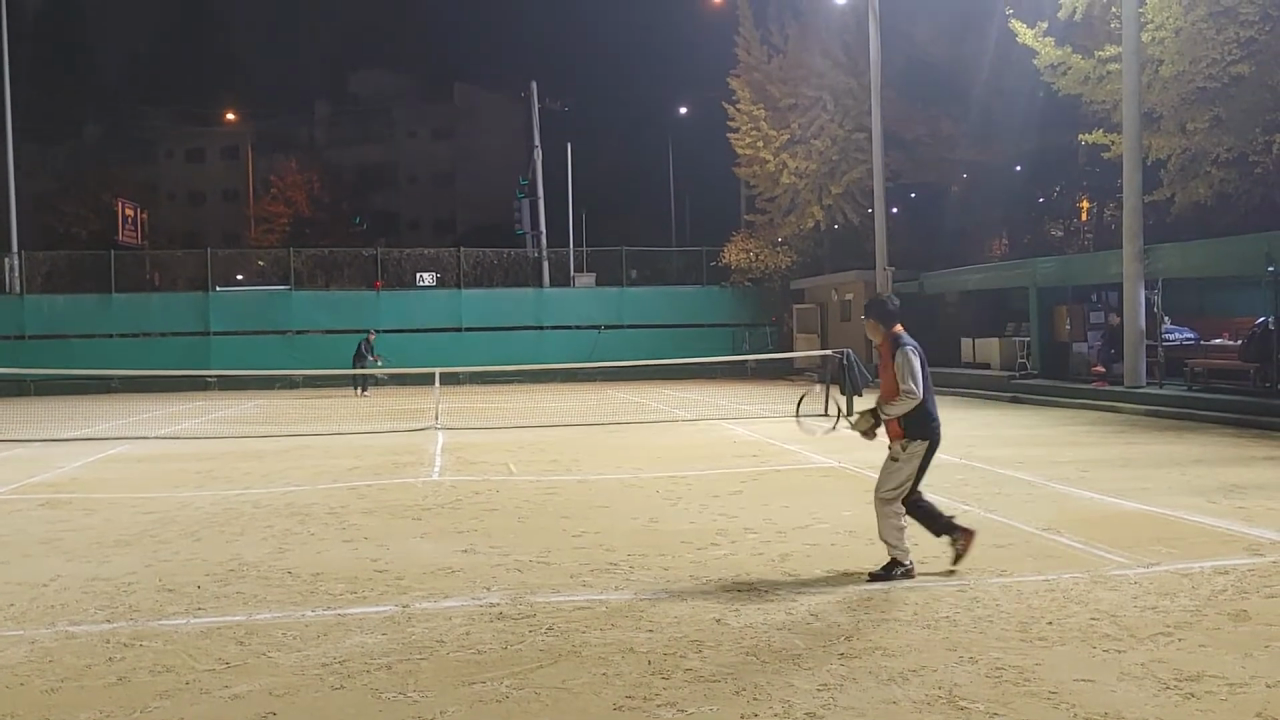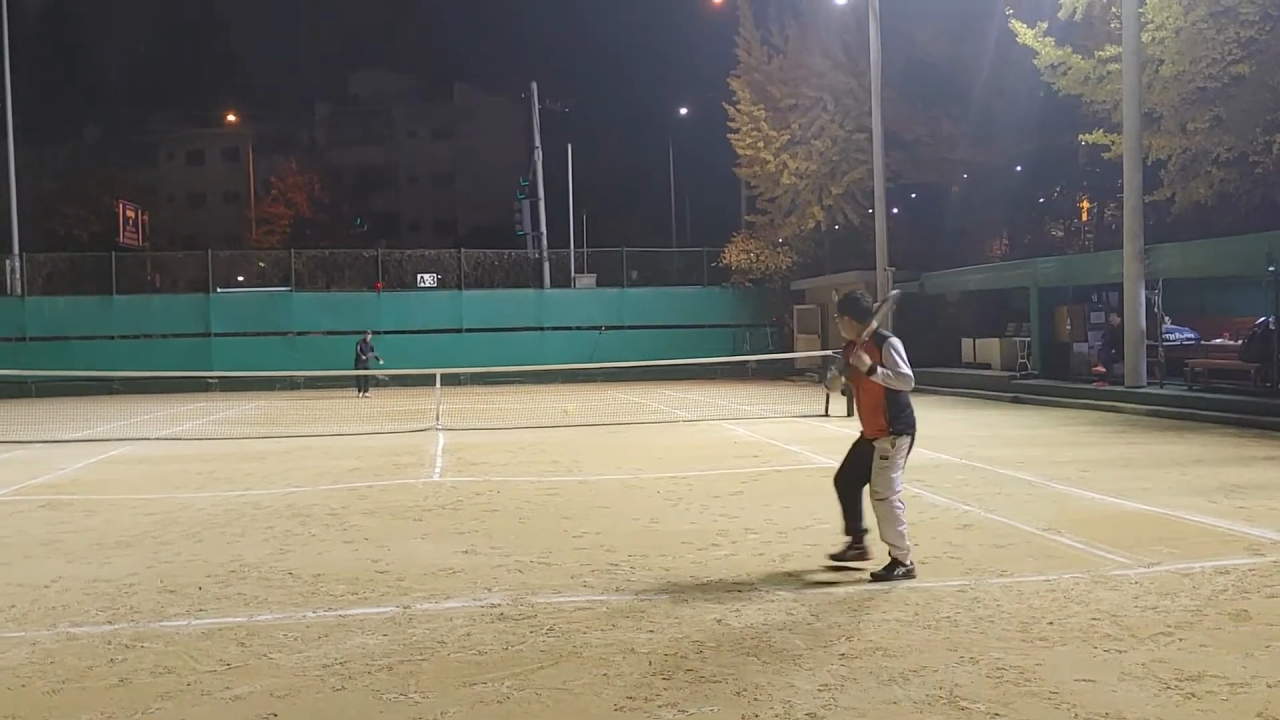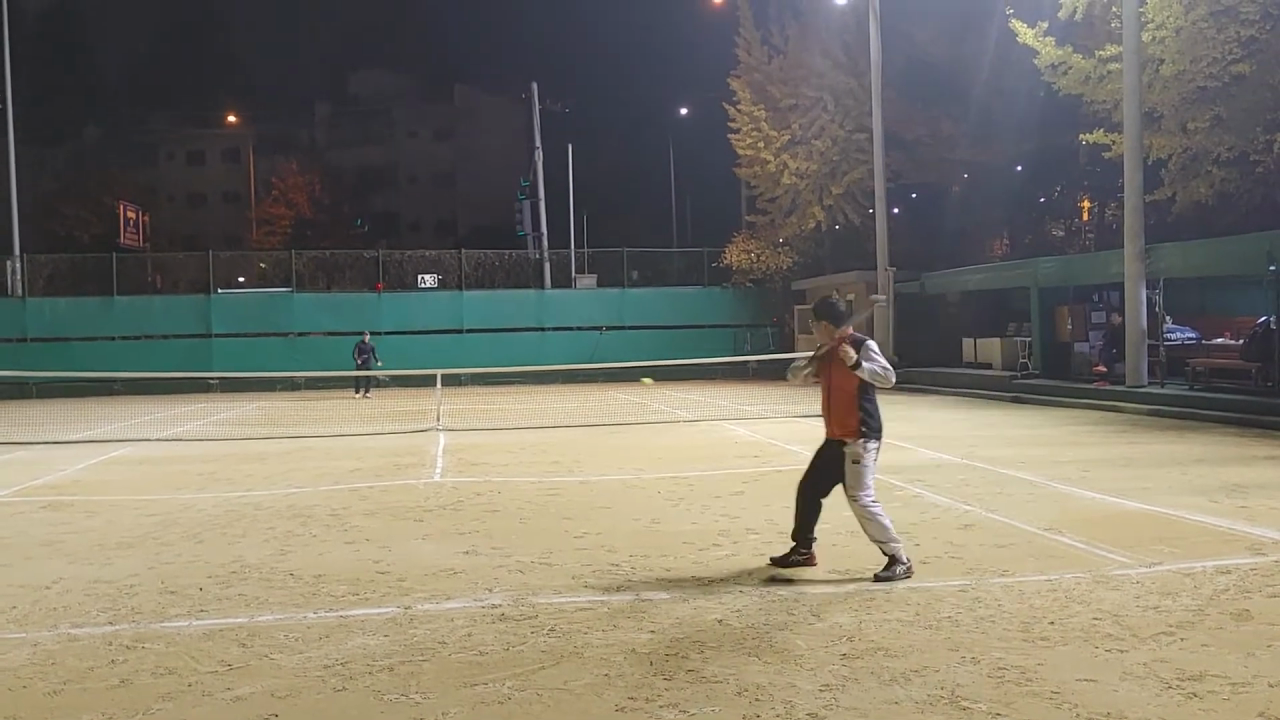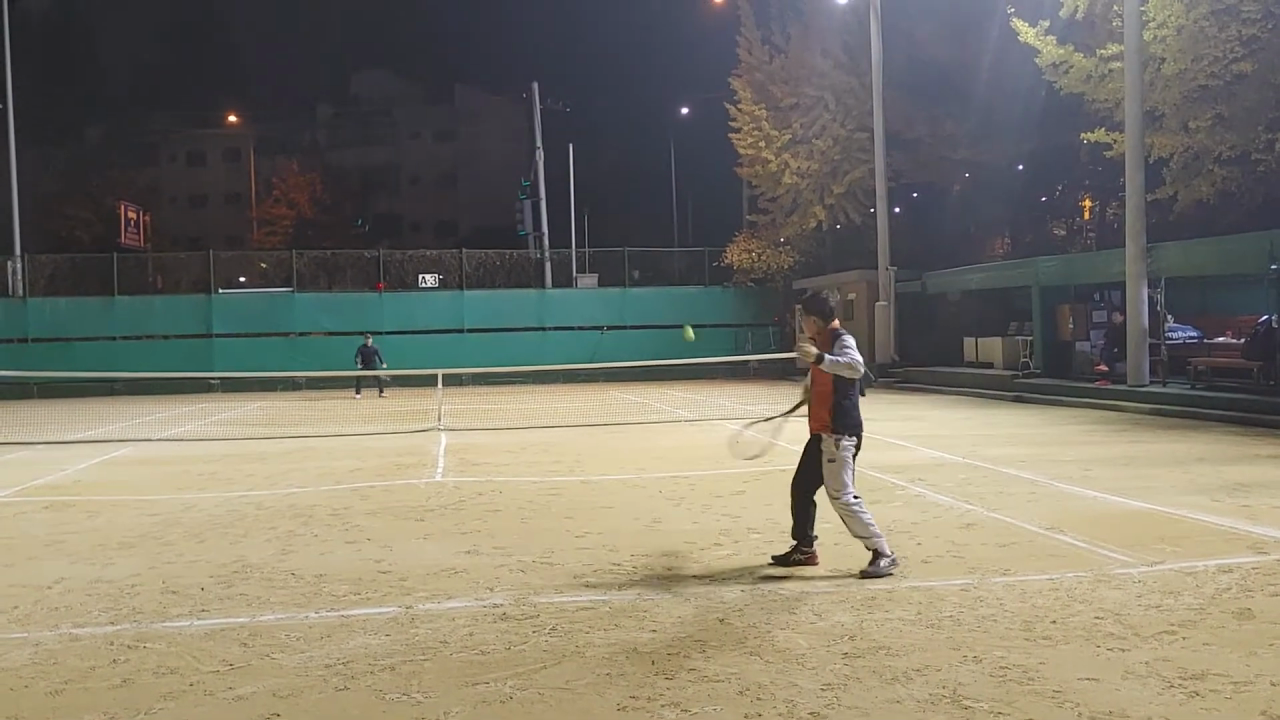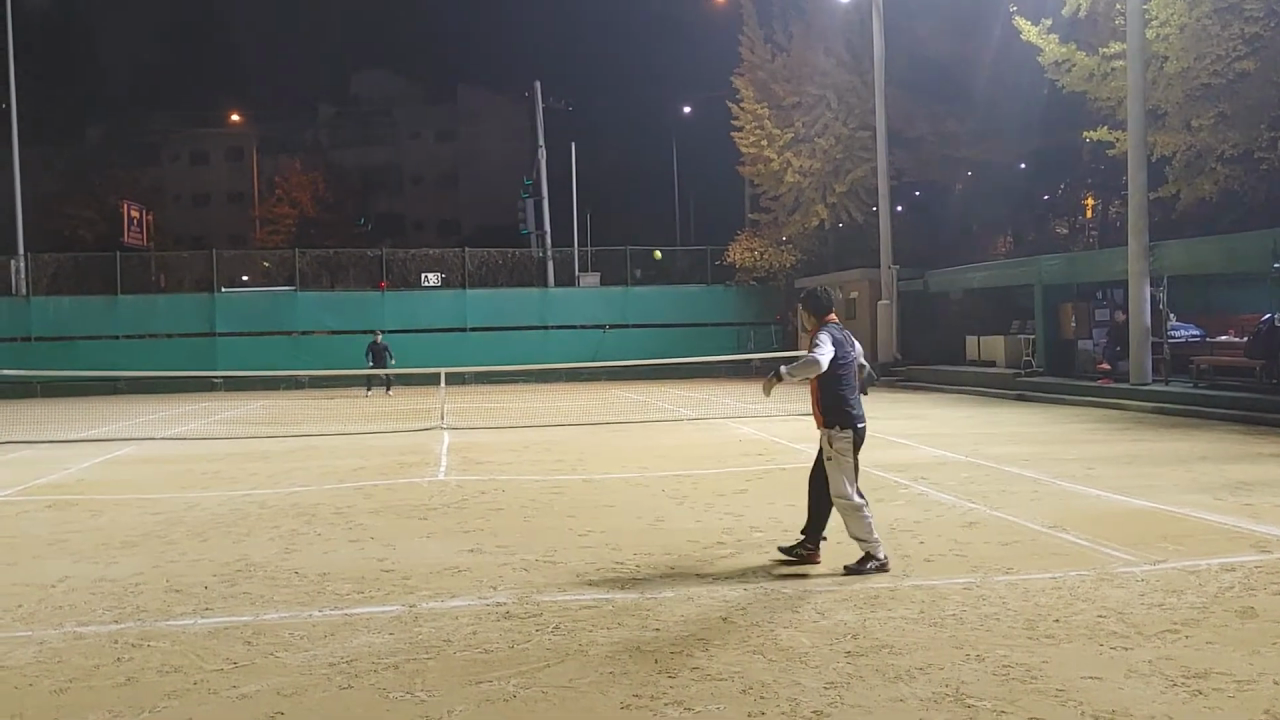
dt=0.2s
person 1, frame 1
left shoulder: (904, 349)
right shoulder: (889, 349)
left elbow: (912, 396)
left wrist: (879, 415)
right wrist: (875, 415)
left hip: (915, 437)
right hip: (907, 436)
left knee: (887, 497)
right knee: (906, 495)
left ankle: (901, 562)
right ankle: (956, 532)
person 1, frame 2
left shoulder: (888, 342)
right shoulder: (852, 349)
left elbow: (906, 381)
left wrist: (871, 370)
left hip: (895, 434)
right hip: (871, 433)
left knee: (884, 496)
right knee: (845, 481)
left ankle: (903, 562)
right ankle: (857, 544)
person 1, frame 3
left shoulder: (864, 346)
right shoulder: (824, 353)
left elbow: (887, 377)
right elbow: (796, 377)
left wrist: (855, 362)
right wrist: (805, 365)
left hip: (861, 438)
right hip: (835, 439)
left knee: (861, 499)
right knee: (808, 490)
left ankle: (899, 560)
right ankle: (803, 549)
person 1, frame 4
left shoulder: (842, 340)
right shoulder: (825, 342)
left elbow: (855, 368)
left wrist: (818, 359)
left hip: (841, 434)
right hip: (823, 433)
left knee: (841, 495)
right knee: (801, 487)
left ankle: (883, 554)
right ankle: (804, 548)
person 1, frame 5
left shoulder: (824, 335)
right shoulder: (844, 335)
left elbow: (817, 363)
right elbow: (861, 363)
left wrist: (779, 374)
right wrist: (855, 376)
left hip: (841, 427)
right hip: (847, 425)
left knee: (844, 493)
right knee: (820, 482)
left ankle: (876, 555)
right ankle: (810, 544)
